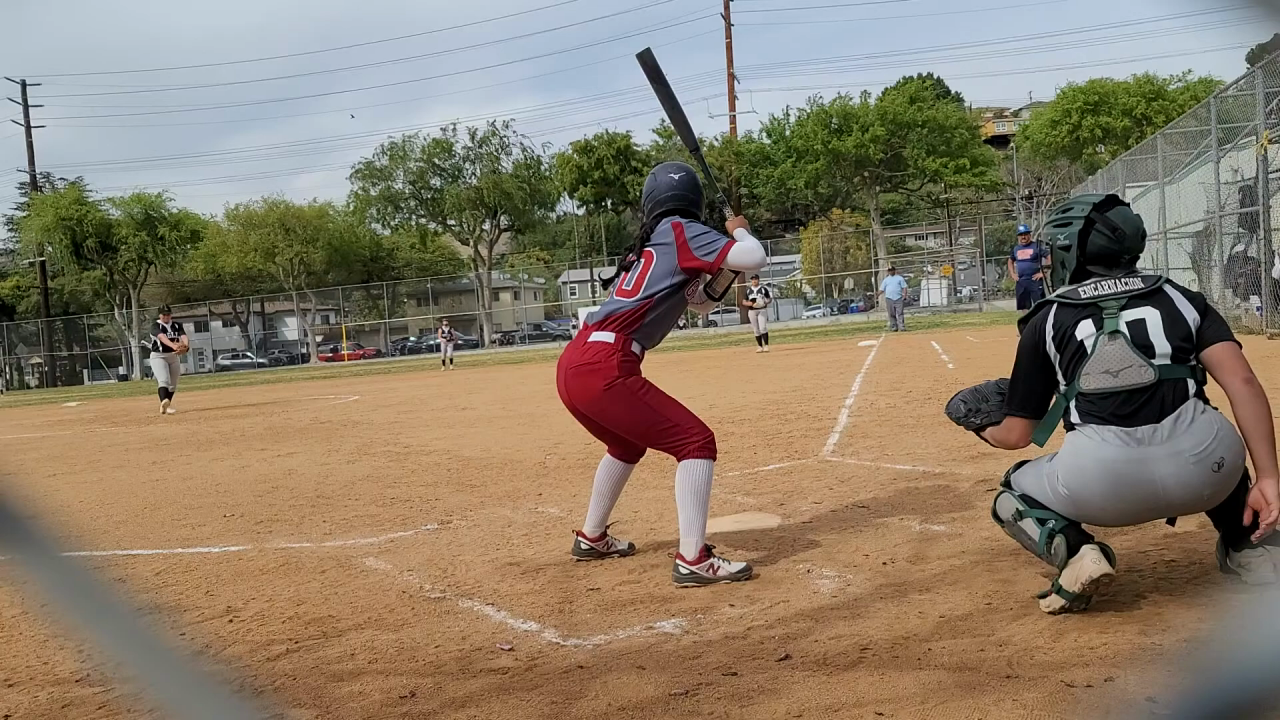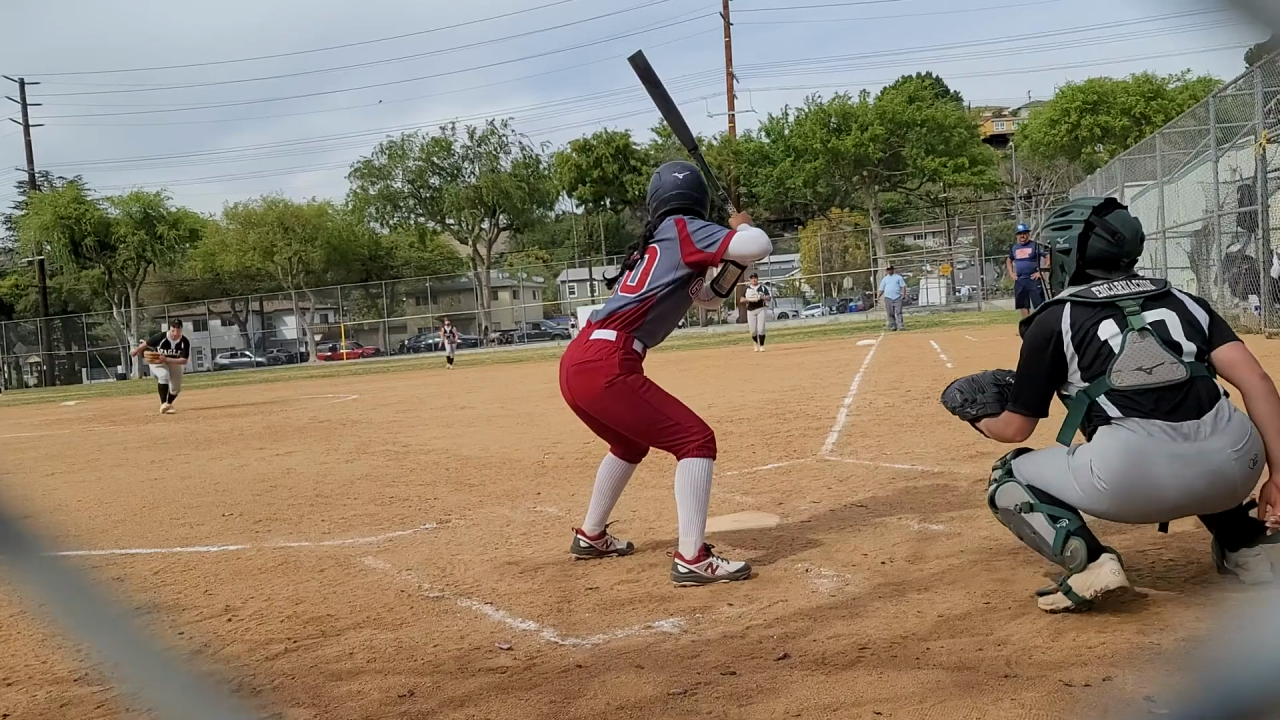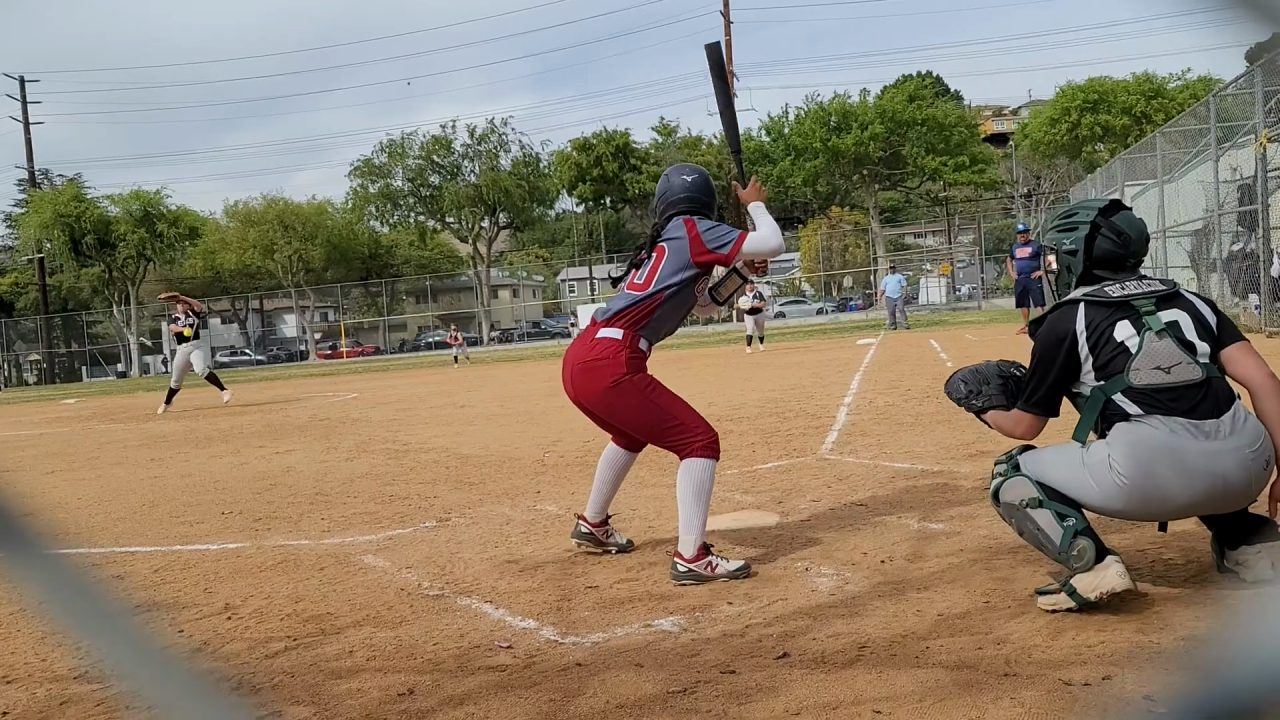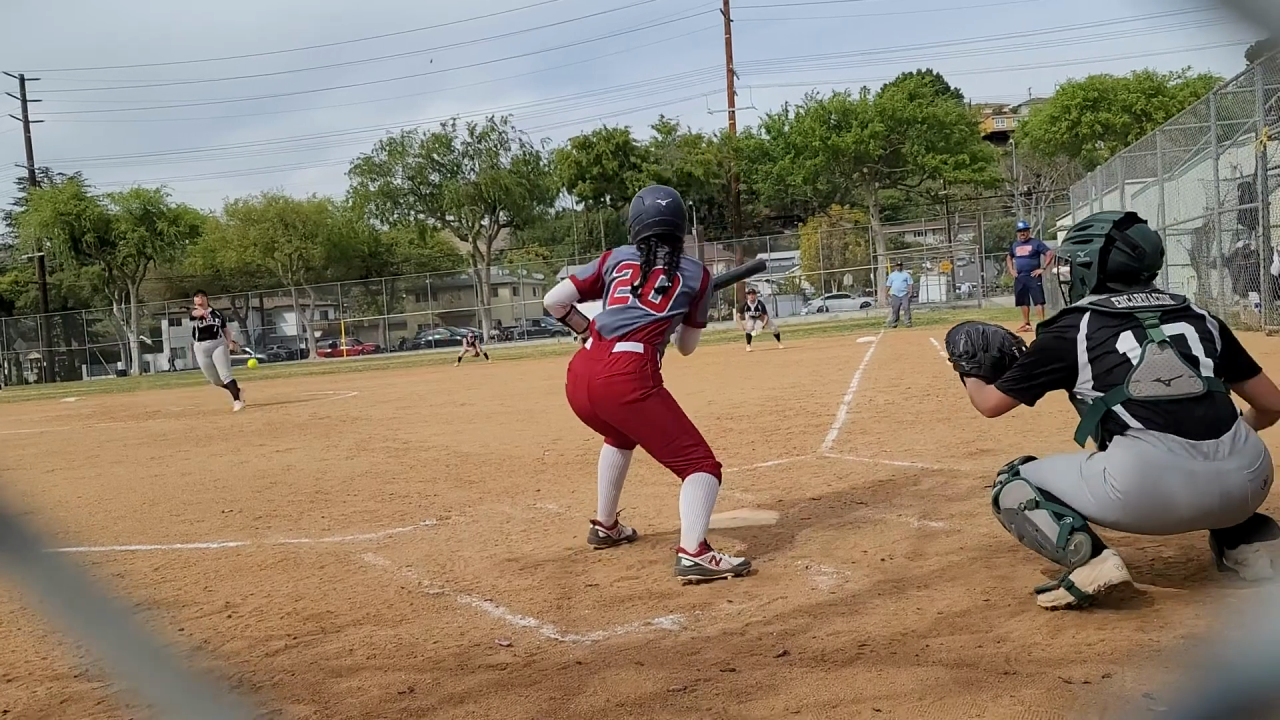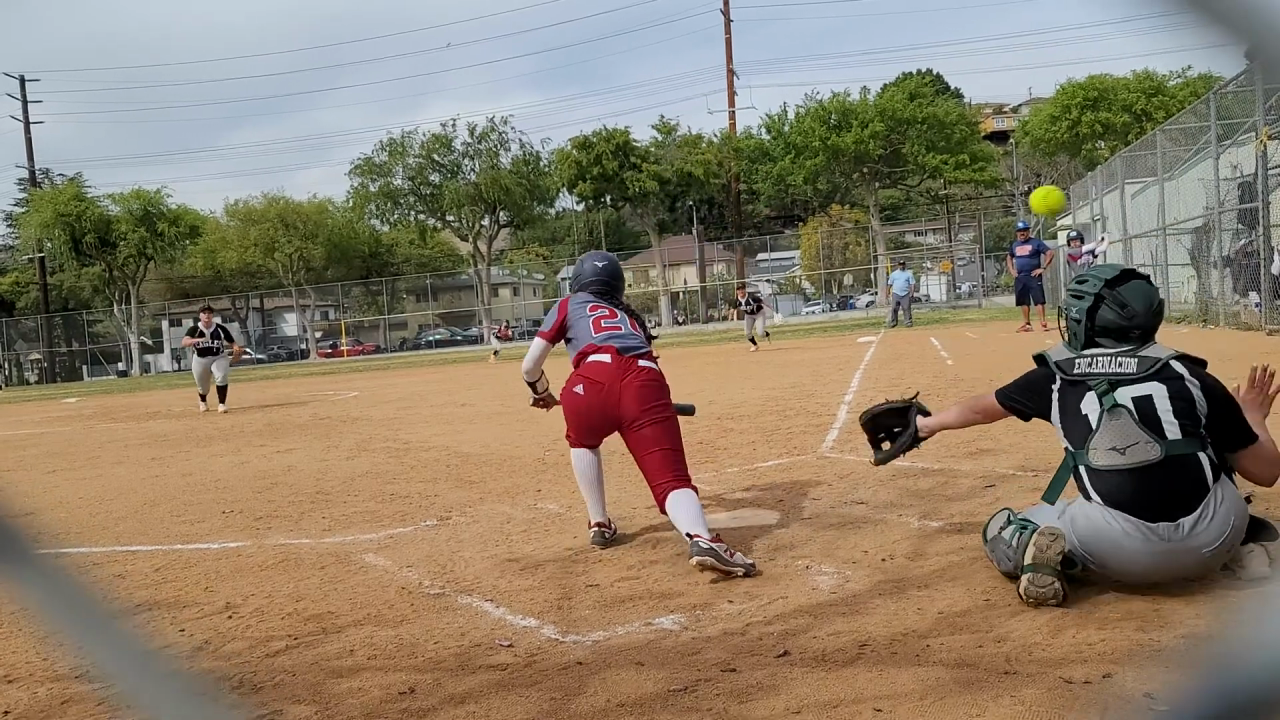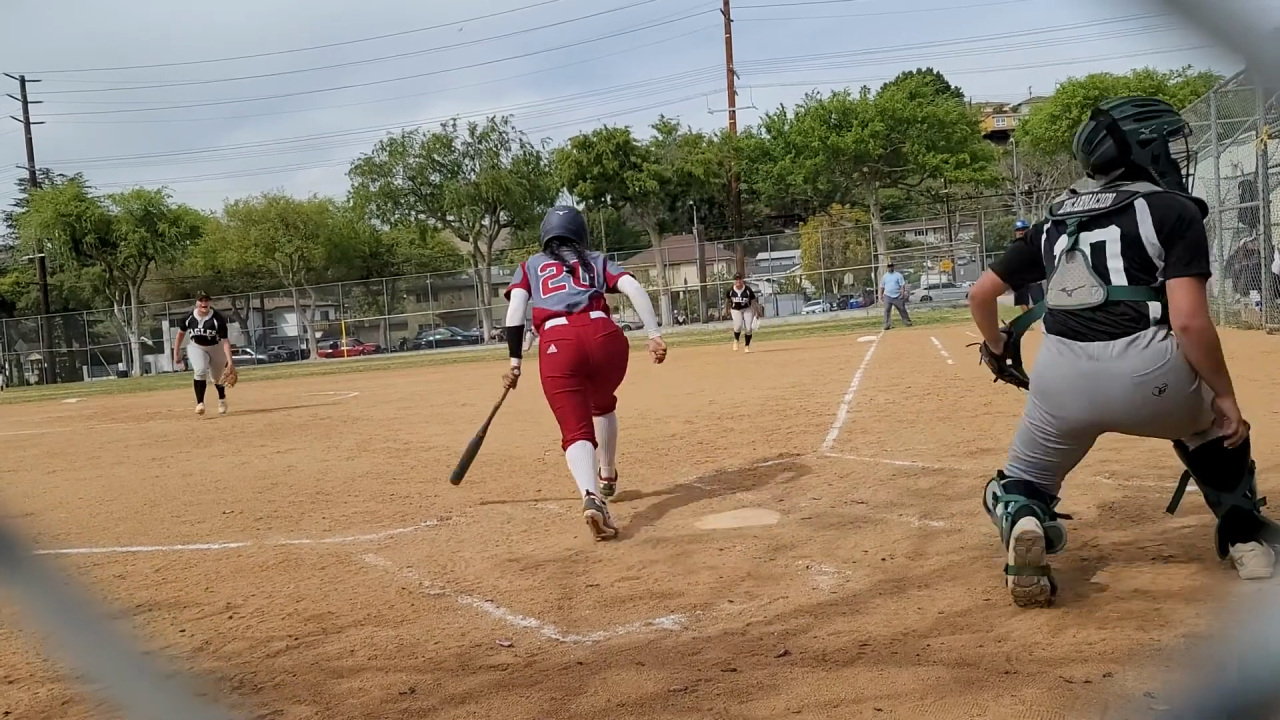
dt=0.4s
person 1, frame 1
left shoulder: (1049, 320)
right shoulder: (1180, 297)
left elbow: (1017, 434)
right elbow: (1242, 381)
left wrist: (983, 429)
left hip: (1103, 475)
right hip: (1200, 465)
left knee: (1013, 493)
left ankle: (1074, 552)
person 1, frame 2
left shoulder: (1055, 319)
right shoulder: (1180, 300)
left elbow: (1016, 428)
left wrist: (979, 420)
left hip: (1135, 472)
right hip: (1232, 462)
left knee: (1010, 480)
left ankle: (1088, 563)
right ankle: (1246, 543)
person 1, frame 3
left shoulder: (1066, 321)
right shoulder: (1188, 300)
left elbow: (1025, 425)
left wrist: (985, 408)
left hip: (1150, 469)
right hip: (1244, 464)
left knee: (1011, 476)
left ankle: (1091, 564)
person 1, frame 4
left shoulder: (1072, 330)
right shoulder: (1195, 316)
left elbow: (991, 402)
left wrist: (969, 376)
right wrist: (1235, 419)
left hip: (1147, 488)
left knee: (1014, 488)
left ankle: (1090, 562)
person 1, frame 5
left shoulder: (1059, 374)
right shoulder: (1187, 374)
left elbow: (982, 408)
left wrist: (928, 425)
left hip: (1122, 543)
right hip: (1208, 535)
left knee: (1003, 532)
right ankle: (1239, 539)
person 1, frame 6
left shoulder: (1057, 219)
right shoulder: (1171, 209)
left elbow: (981, 292)
right elbow: (1189, 320)
left wrist: (994, 342)
right wrist: (1225, 396)
left hip: (1061, 372)
right hip: (1143, 367)
left knee: (1020, 489)
right knee: (1213, 425)
left ankle: (1026, 528)
person 2, frame 1
left shoulder: (649, 246)
right shoulder: (681, 233)
left elbow: (702, 302)
right elbow: (755, 259)
left wrist: (724, 248)
right wrist: (739, 231)
left hip: (575, 365)
right hip: (602, 369)
left knee: (629, 443)
right knee: (696, 441)
left ankle: (591, 537)
right ankle: (692, 559)
person 2, frame 2
left shoulder: (656, 244)
right shoulder: (685, 231)
left elbow: (709, 299)
right elbow: (760, 246)
left wrist: (734, 260)
right wrist: (741, 227)
left hip: (578, 362)
right hip: (605, 366)
left knee: (631, 442)
right knee: (695, 441)
left ankle: (590, 536)
right ankle: (691, 558)
person 2, frame 3
left shoulder: (656, 242)
right shoulder: (693, 230)
left elbow: (699, 305)
right elbow: (772, 245)
left wrist: (740, 271)
right wrist: (755, 203)
left hip: (578, 360)
right hip: (609, 365)
left knee: (632, 435)
right knee: (699, 441)
left ankle: (593, 524)
right ankle: (691, 557)
person 2, frame 4
left shoulder: (614, 257)
right shoulder: (695, 272)
left elbow: (553, 301)
right elbow: (687, 346)
left hip: (579, 377)
right hip: (629, 376)
left knee: (621, 434)
right knee: (699, 463)
left ankle: (605, 524)
right ankle: (693, 552)
person 2, frame 5
left shoulder: (567, 305)
right shoulder: (629, 314)
left elbow: (530, 364)
left wrist: (539, 392)
left hip: (590, 381)
right hip: (644, 383)
left knee: (582, 439)
right knee: (673, 481)
left ankle: (601, 525)
right ankle: (701, 540)
person 2, frame 6
left shoulder: (530, 265)
right shoulder: (598, 260)
left elbow: (516, 308)
right elbow: (633, 287)
left wrist: (514, 359)
right wrist: (654, 334)
left hip: (558, 344)
right hip: (603, 340)
right knee: (602, 405)
